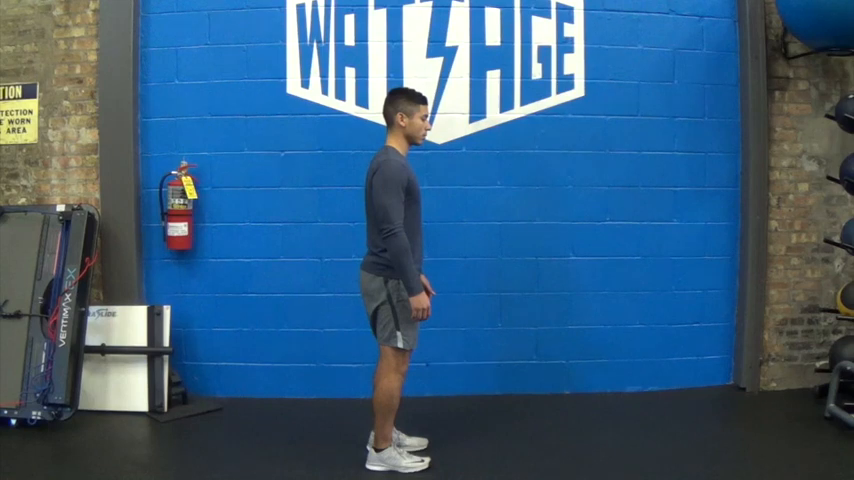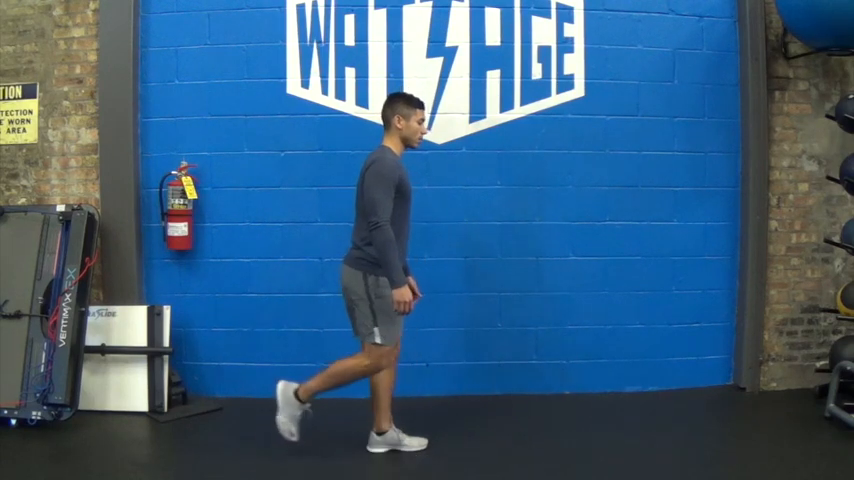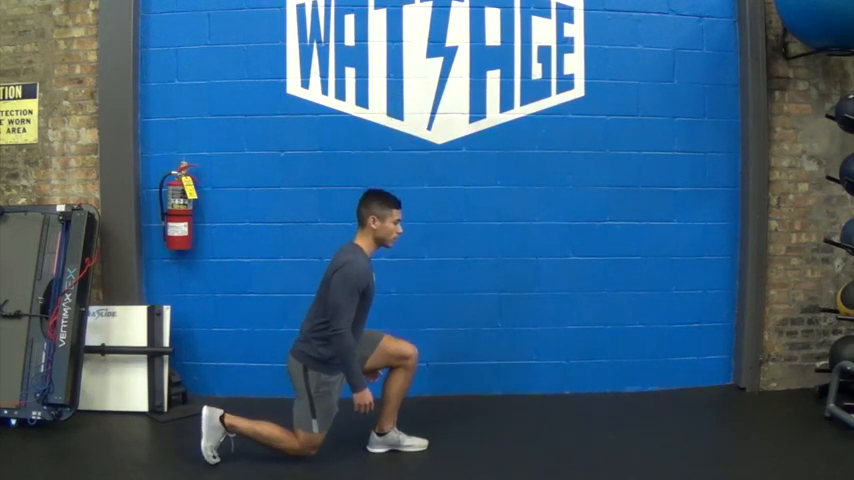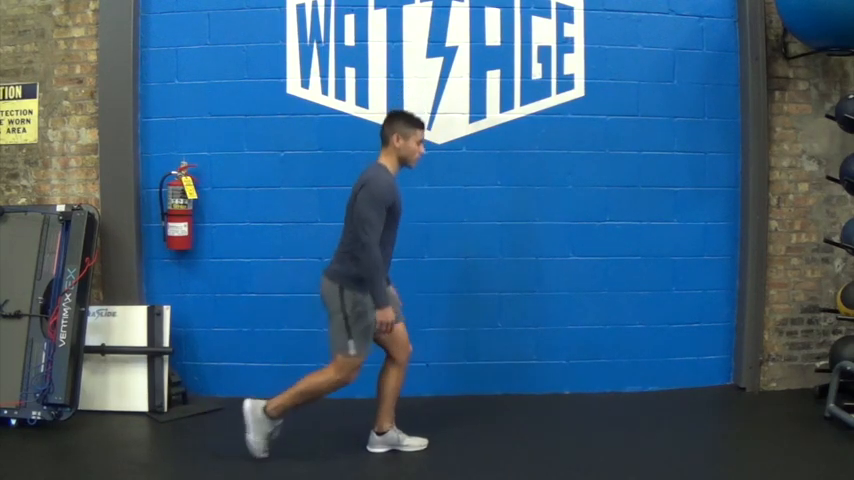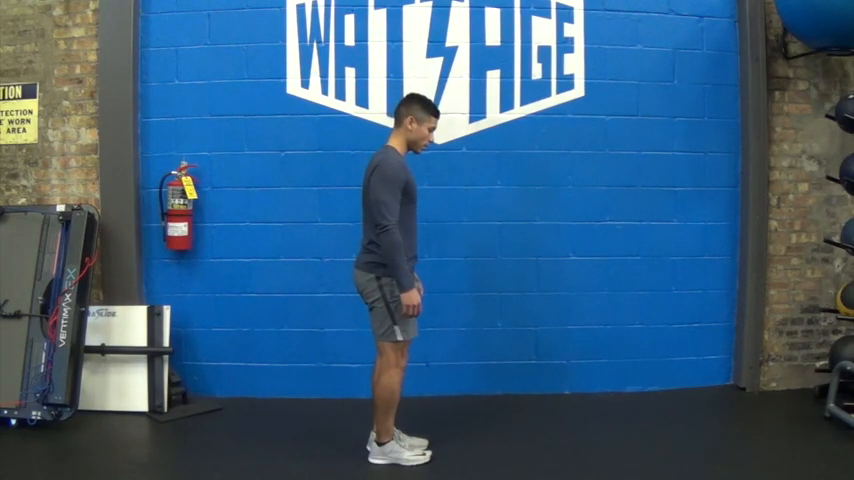
dt=1s
person 1, frame 1
left shoulder: (394, 163)
right shoulder: (390, 167)
right elbow: (392, 233)
left wrist: (416, 275)
right wrist: (414, 288)
left hip: (393, 275)
right hip: (390, 280)
left knee: (393, 359)
right knee: (395, 363)
left ankle: (385, 435)
right ankle: (381, 451)
person 1, frame 2
left shoulder: (390, 164)
right shoulder: (384, 164)
right elbow: (379, 227)
left wrist: (404, 275)
right wrist: (396, 283)
left hip: (380, 273)
right hip: (370, 275)
left knee: (389, 354)
right knee: (375, 357)
left ankle: (384, 432)
right ankle: (296, 395)
person 1, frame 3
left shoulder: (356, 257)
right shoulder: (353, 267)
right elbow: (339, 331)
left wrist: (363, 362)
right wrist: (358, 386)
left hip: (334, 348)
right hip: (319, 360)
left knee: (407, 355)
right knee: (305, 445)
left ankle: (385, 433)
right ankle: (223, 421)
person 1, frame 4
left shoulder: (383, 180)
right shoulder: (378, 183)
right elbow: (366, 245)
left wrist: (385, 287)
right wrist: (383, 305)
left hip: (368, 285)
right hip: (351, 287)
left knee: (401, 350)
right knee: (345, 368)
left ankle: (384, 432)
right ankle: (266, 411)
person 1, frame 5
left shoulder: (391, 162)
right shoulder: (390, 165)
right elbow: (386, 230)
left wrist: (408, 275)
right wrist: (406, 285)
left hip: (385, 273)
right hip: (384, 277)
left knee: (390, 356)
right knee: (395, 359)
left ankle: (384, 433)
right ankle: (384, 444)
